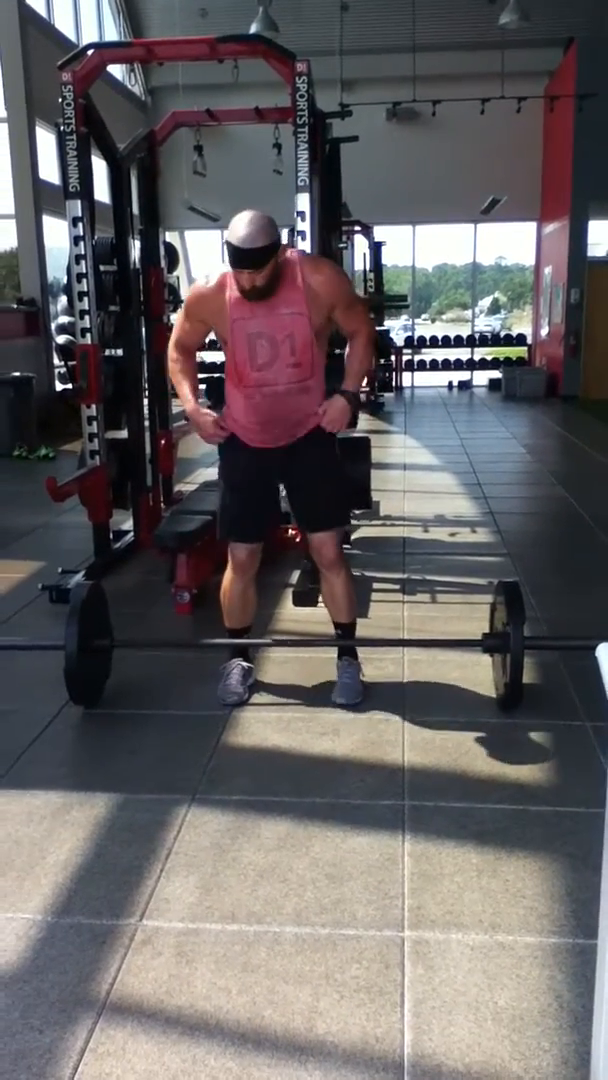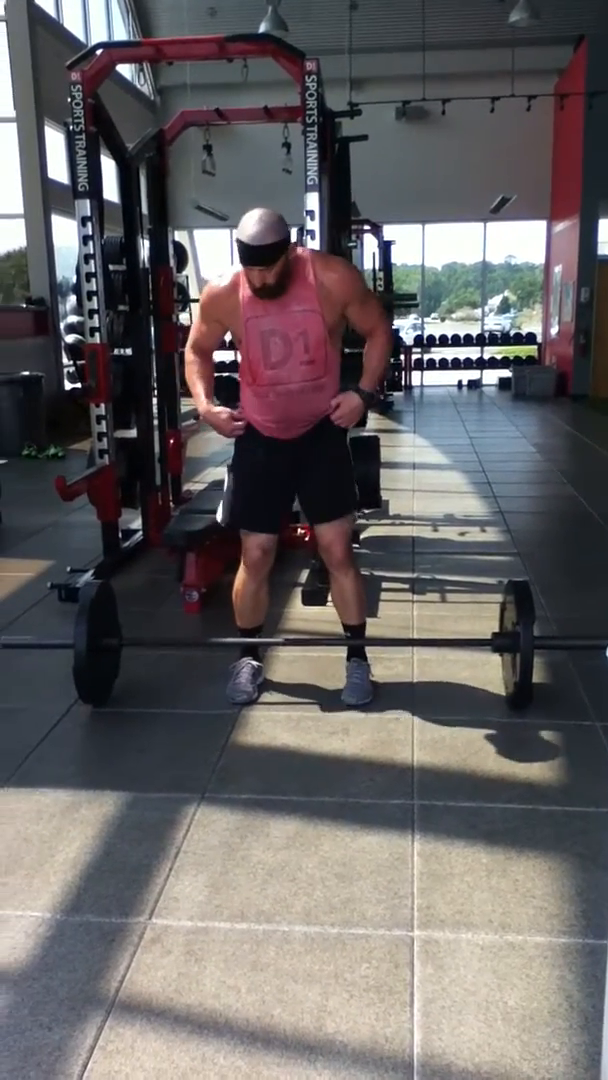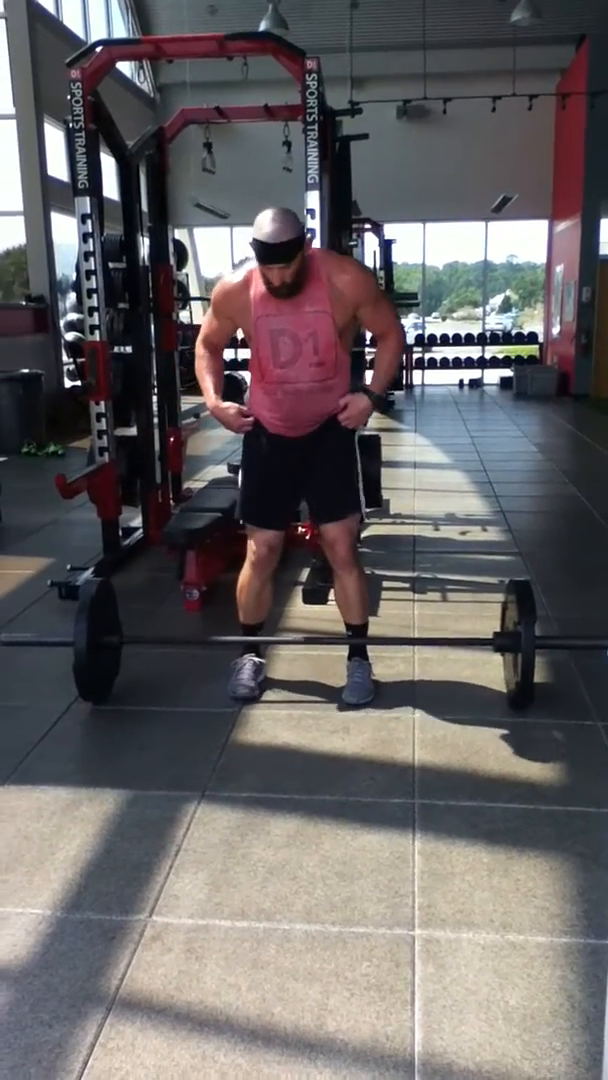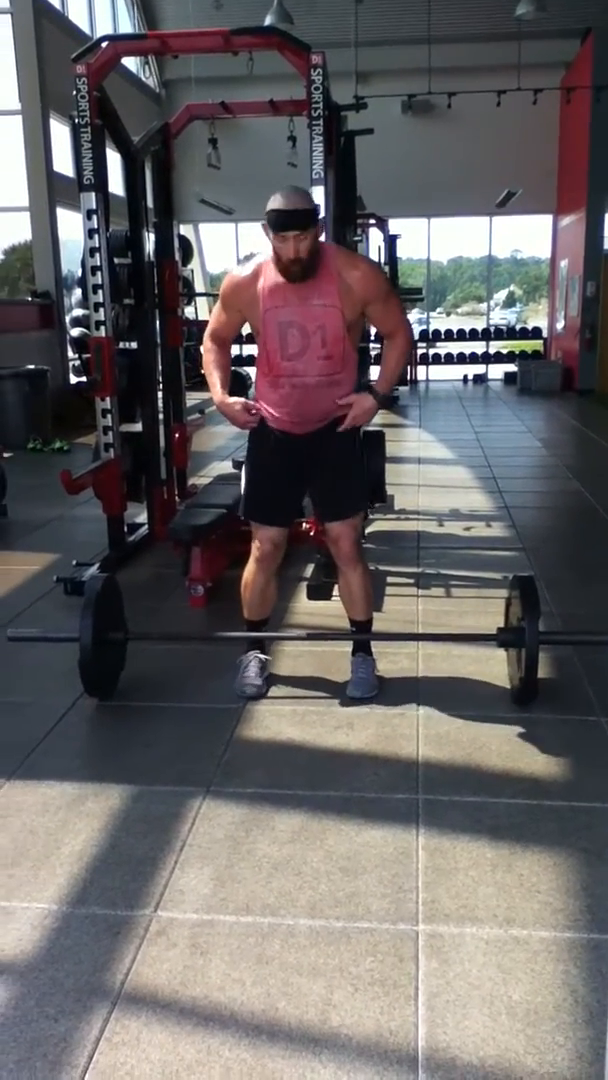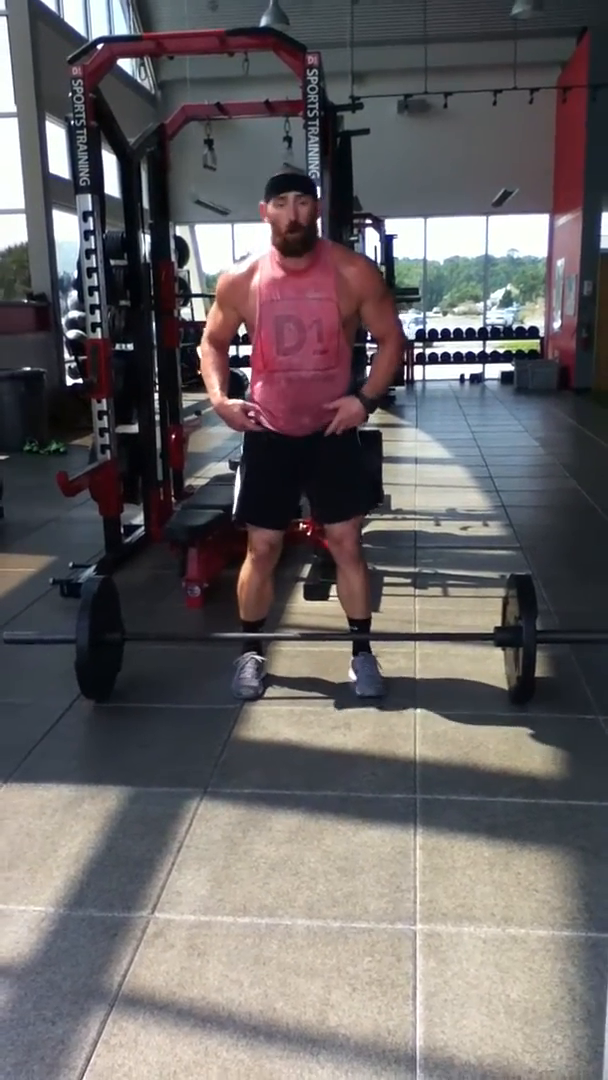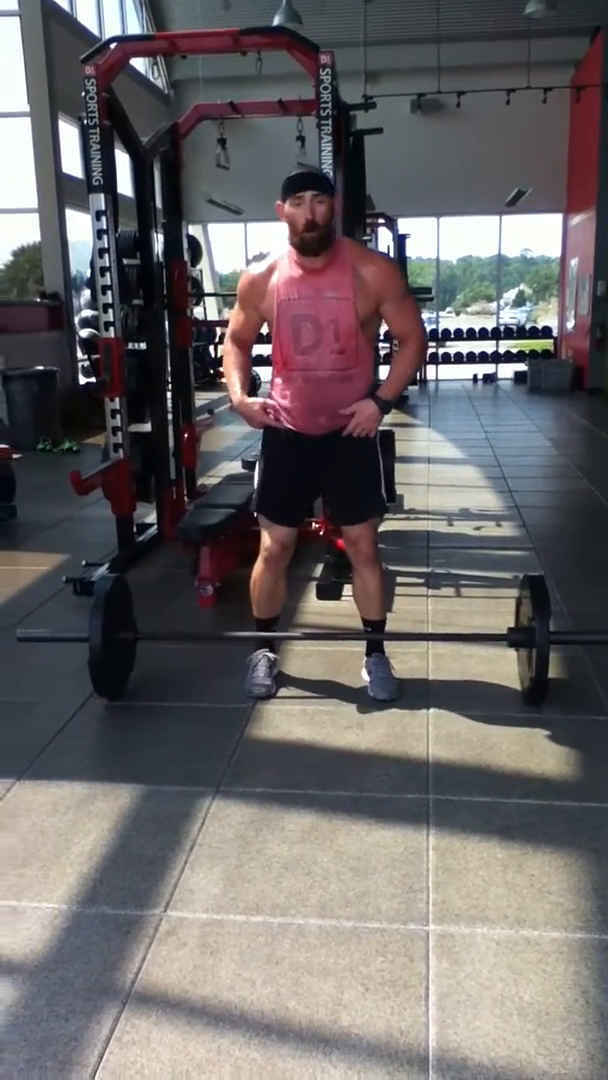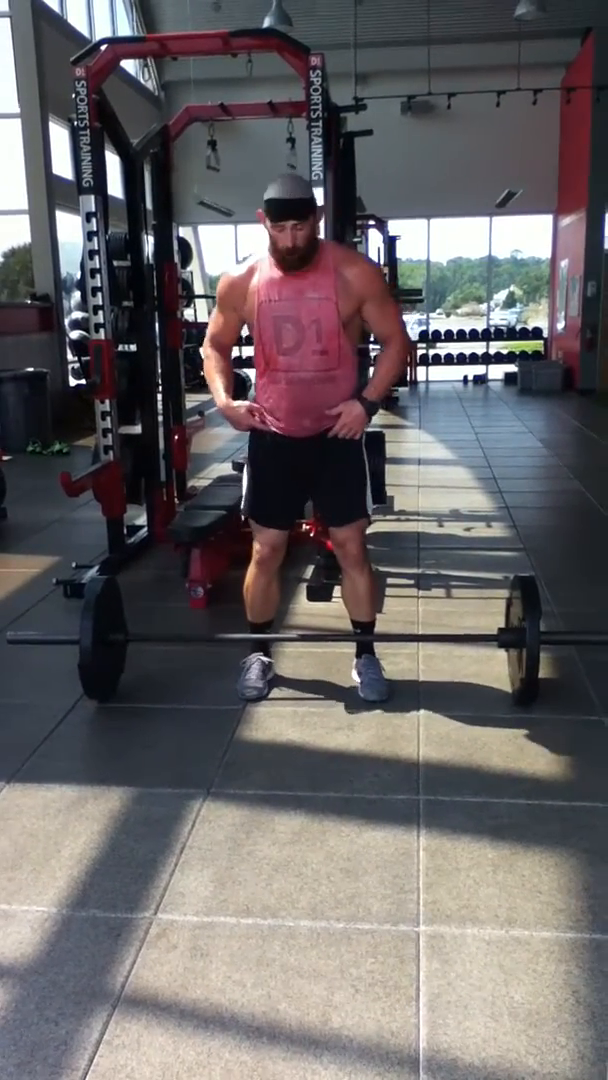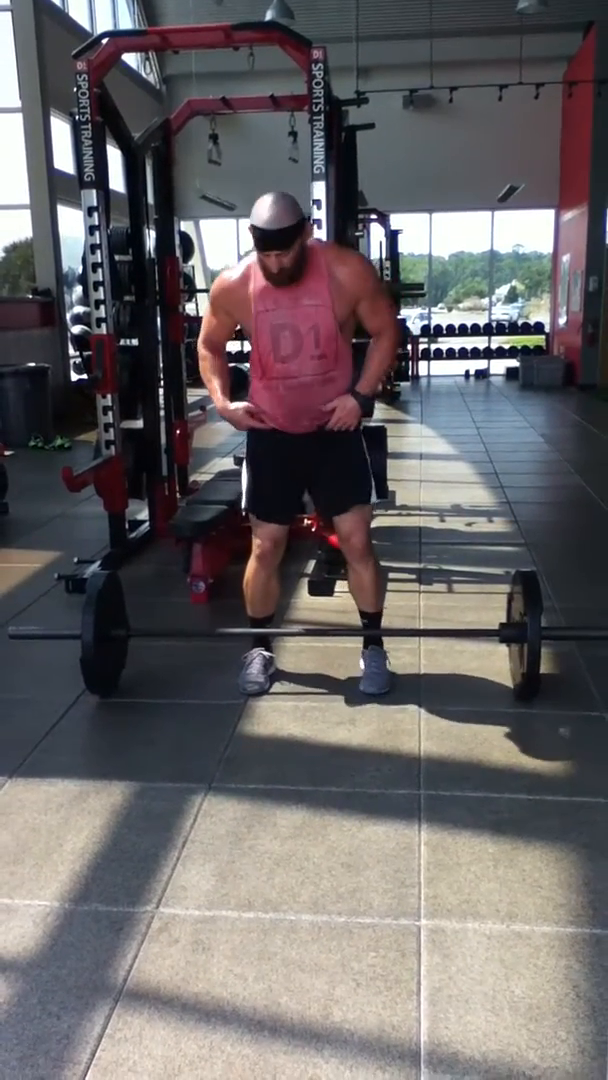
dt=0.2s
person 1, frame 1
left shoulder: (322, 280)
right shoulder: (207, 297)
left elbow: (361, 333)
right elbow: (180, 349)
left wrist: (347, 395)
right wrist: (192, 405)
left hip: (310, 437)
right hip: (243, 442)
left knee: (329, 552)
right knee: (241, 559)
left ankle: (347, 656)
right ankle: (239, 657)
person 1, frame 2
left shoulder: (334, 278)
right shoulder: (220, 295)
left elbow: (378, 330)
right elbow: (196, 351)
left wrist: (364, 393)
right wrist: (205, 404)
left hip: (322, 431)
right hip: (260, 437)
left knee: (337, 550)
right knee: (255, 556)
left ankle: (357, 657)
right ankle: (249, 656)
person 1, frame 3
left shoulder: (347, 280)
right shoulder: (232, 291)
left elbow: (391, 333)
right elbow: (207, 346)
left wrist: (371, 394)
right wrist: (213, 399)
left hip: (330, 431)
right hip: (267, 434)
left knee: (342, 548)
right knee: (261, 551)
left ankle: (358, 655)
right ankle: (250, 653)
person 1, frame 4
left shoulder: (358, 276)
right shoulder: (242, 284)
left elbow: (398, 333)
right elbow: (215, 339)
left wrist: (377, 394)
right wrist: (220, 394)
left hip: (335, 429)
right hip: (273, 432)
left knee: (346, 544)
right knee: (265, 548)
left ankle: (362, 652)
right ankle: (255, 650)
person 1, frame 5
left shoulder: (354, 273)
right shoulder: (239, 281)
left elbow: (391, 338)
right elbow: (214, 342)
left wrist: (366, 397)
right wrist: (218, 397)
left hip: (332, 431)
right hip: (268, 435)
left knee: (347, 545)
right knee: (261, 550)
left ankle: (362, 653)
right ankle: (251, 652)
person 1, frame 6
left shoulder: (373, 272)
right shoulder: (259, 280)
left elbow: (412, 338)
right elbow: (236, 341)
left wrist: (381, 400)
right wrist: (239, 395)
left hip: (350, 432)
right hip: (286, 433)
left knee: (363, 547)
right knee: (273, 549)
left ankle: (375, 653)
right ankle: (264, 650)
person 1, frame 7
left shoulder: (355, 273)
right shoulder: (239, 283)
left elbow: (395, 340)
right elbow: (215, 345)
left wrist: (367, 401)
right wrist: (223, 399)
left hip: (337, 434)
right hip: (272, 437)
left knee: (351, 549)
right knee: (265, 553)
left ankle: (365, 654)
right ankle: (259, 653)
person 1, frame 8
left shoulder: (348, 272)
right shoulder: (232, 286)
left elbow: (386, 333)
right elbow: (210, 345)
left wrist: (361, 395)
right wrist: (221, 400)
left hip: (335, 428)
right hip: (270, 432)
left knee: (356, 540)
right knee: (266, 547)
left ankle: (373, 646)
right ankle: (260, 647)
